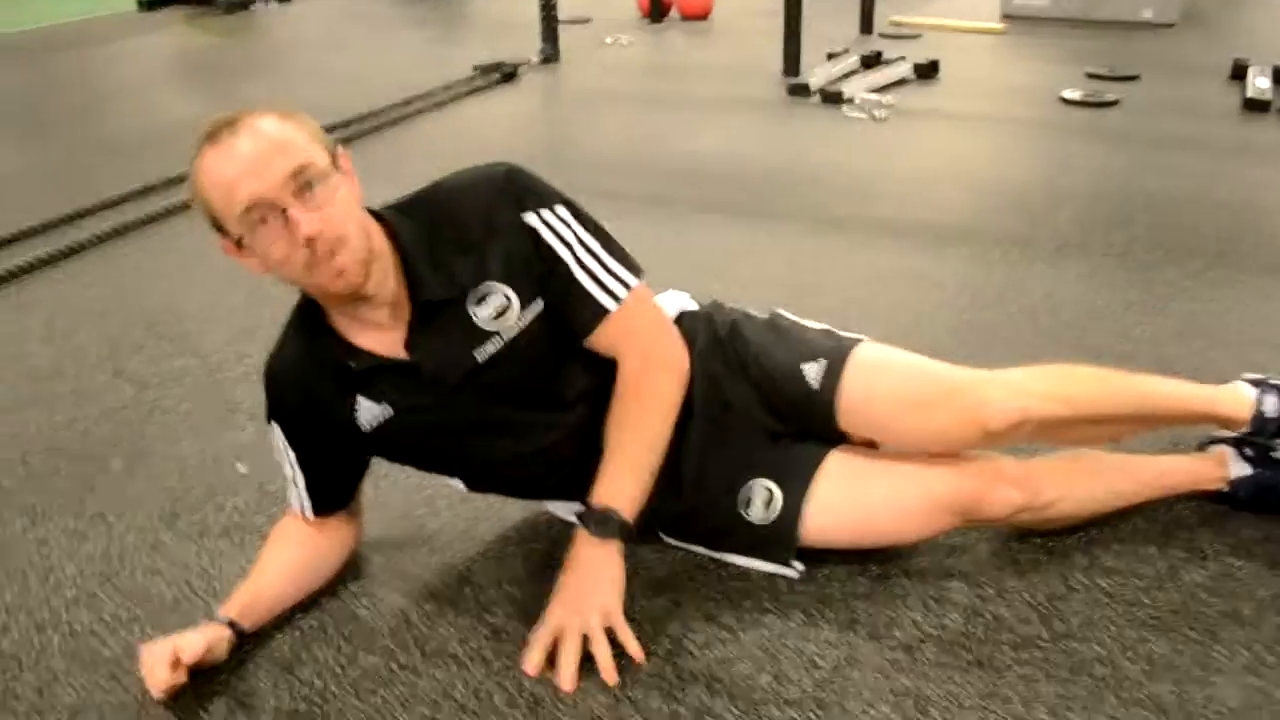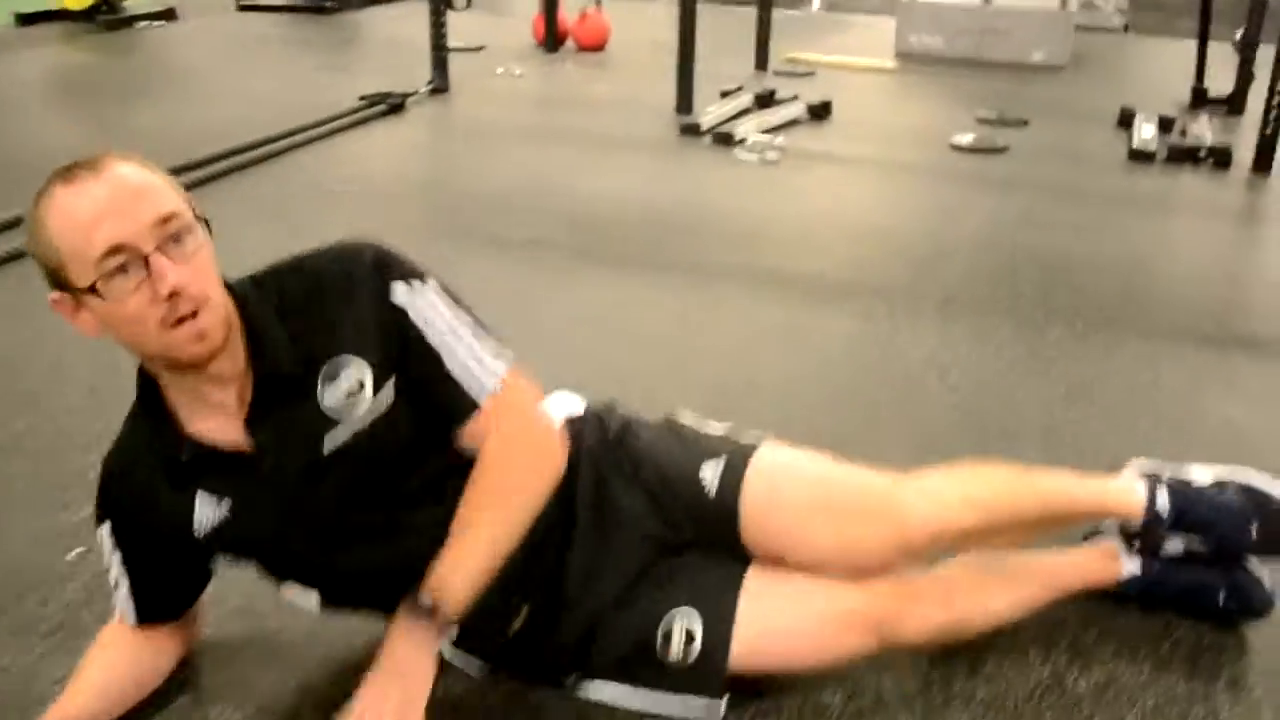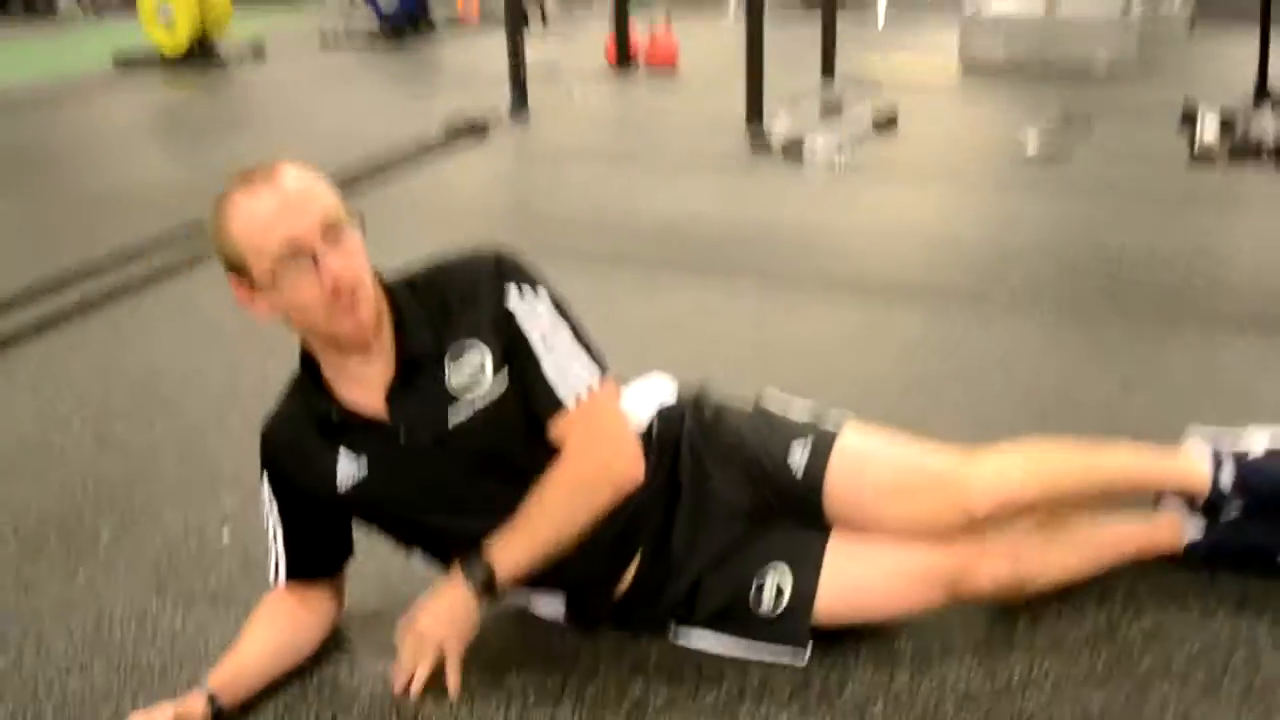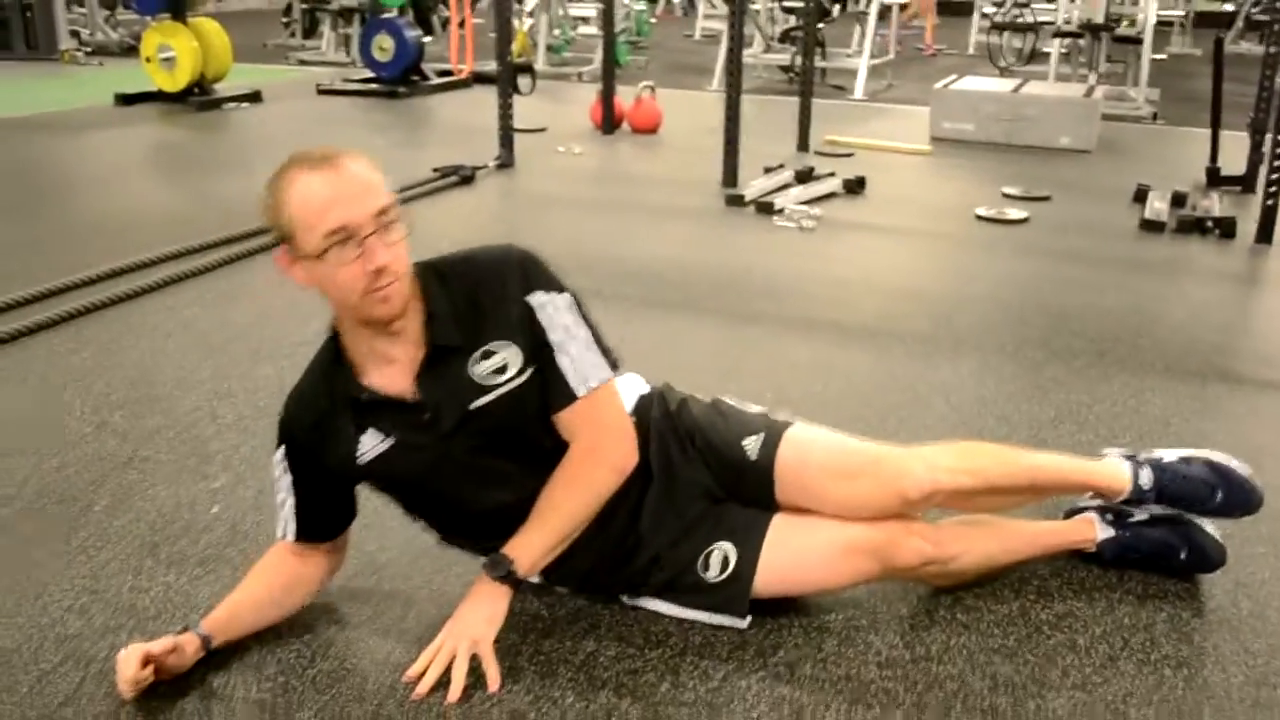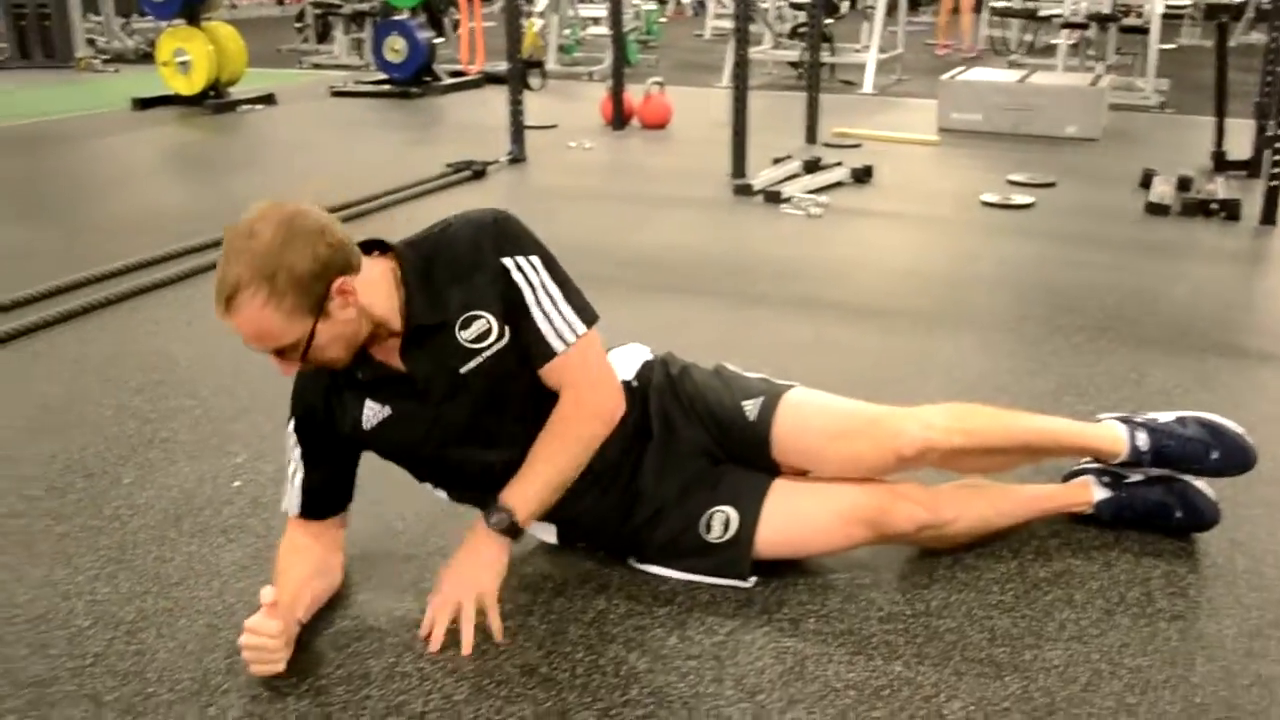
dt=1s
person 1, frame 1
left shoulder: (491, 206)
right shoulder: (308, 384)
left elbow: (654, 344)
right elbow: (326, 523)
left wrist: (600, 545)
right wrist: (223, 626)
left hip: (712, 365)
right hip: (687, 490)
left knee: (975, 412)
right knee: (980, 494)
person 1, frame 2
left shoulder: (351, 289)
right shoulder: (146, 487)
left elbow: (527, 439)
left hip: (604, 482)
left knee: (894, 523)
right knee: (898, 612)
left ankle: (1154, 502)
right ankle: (1120, 569)
person 1, frame 3
left shoulder: (482, 292)
right shoulder: (298, 449)
left elbow: (614, 455)
right elbow: (309, 597)
left wrist: (471, 585)
left hip: (693, 457)
right hip: (652, 585)
left knee: (951, 497)
right knee: (968, 568)
right ankle: (1182, 527)
person 1, frame 4
left shoulder: (506, 283)
right shoulder: (320, 419)
left elbow: (606, 445)
right elbow: (309, 550)
left wrist: (495, 584)
right wrist: (197, 640)
left hip: (674, 446)
right hip: (624, 556)
left knee: (901, 482)
right knee: (894, 550)
left ankle: (1125, 478)
right ankle: (1099, 537)
person 1, frame 5
left shoulder: (479, 249)
right shoulder: (327, 405)
left elbow: (593, 394)
right elbow: (315, 526)
left wrist: (495, 530)
right wrist: (281, 614)
left hip: (665, 408)
right hip: (631, 516)
left knee: (893, 440)
right knee: (889, 513)
left ankle: (1118, 442)
right ankle: (1093, 499)
